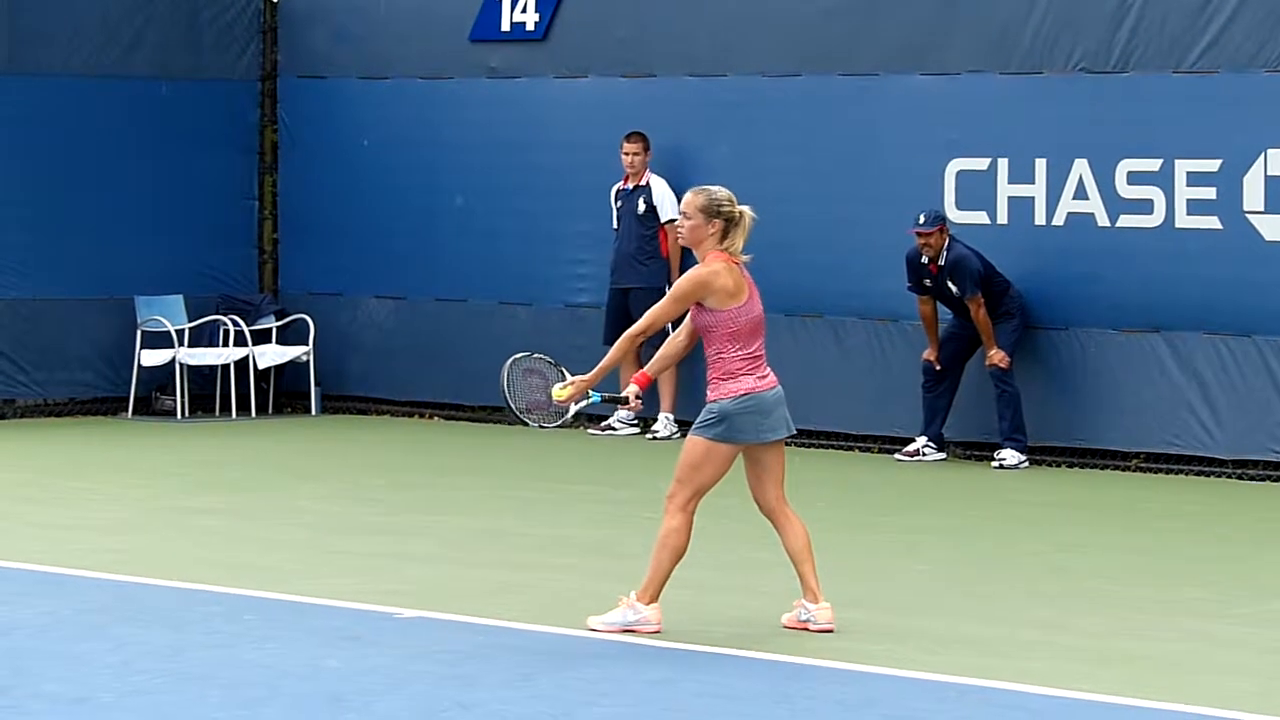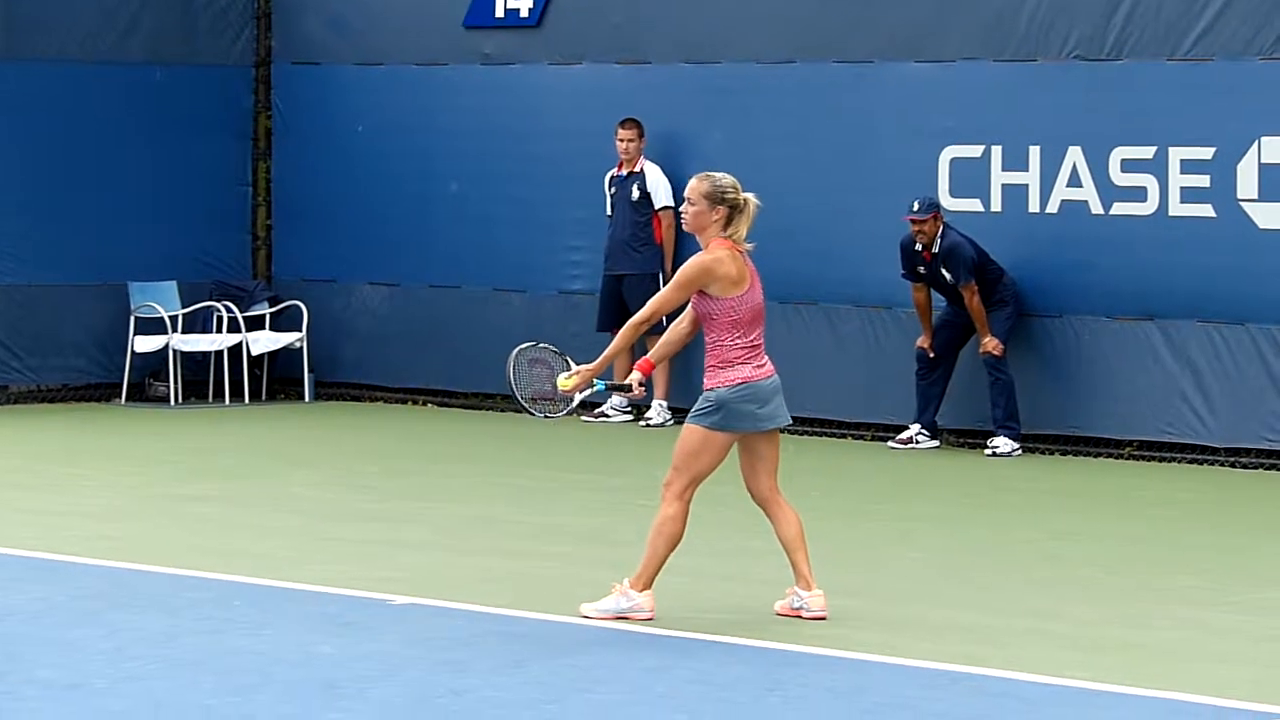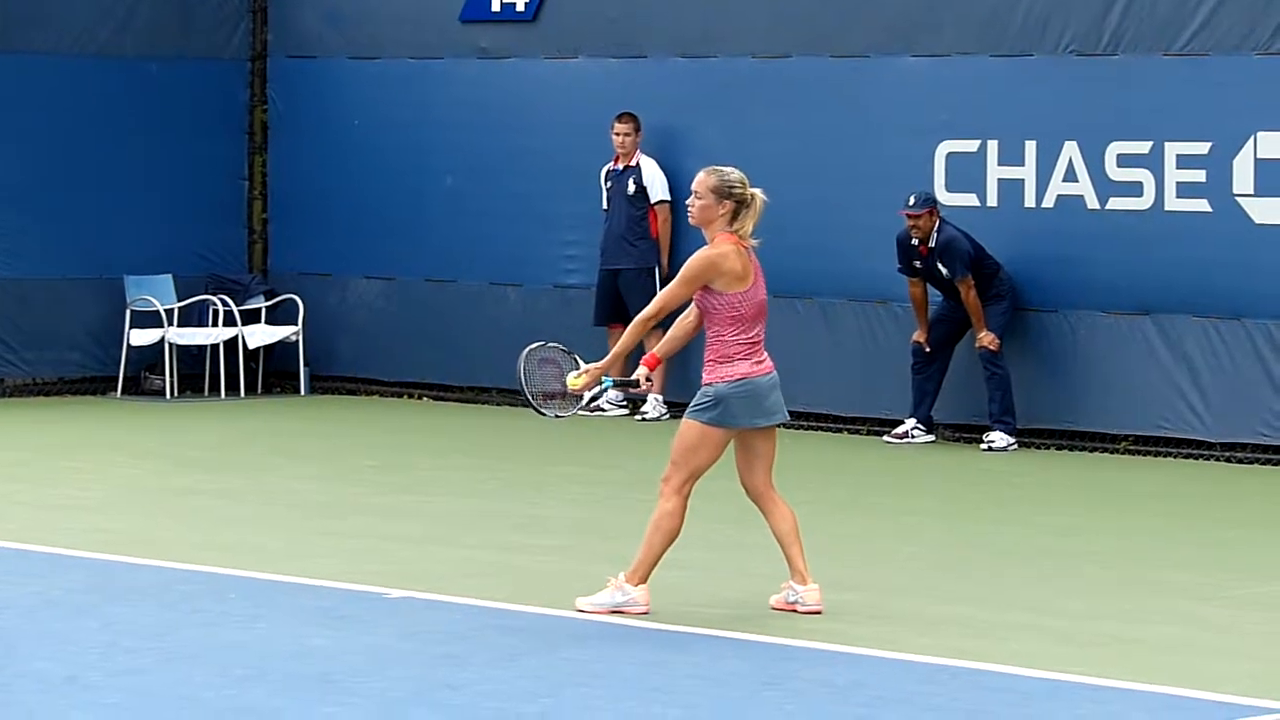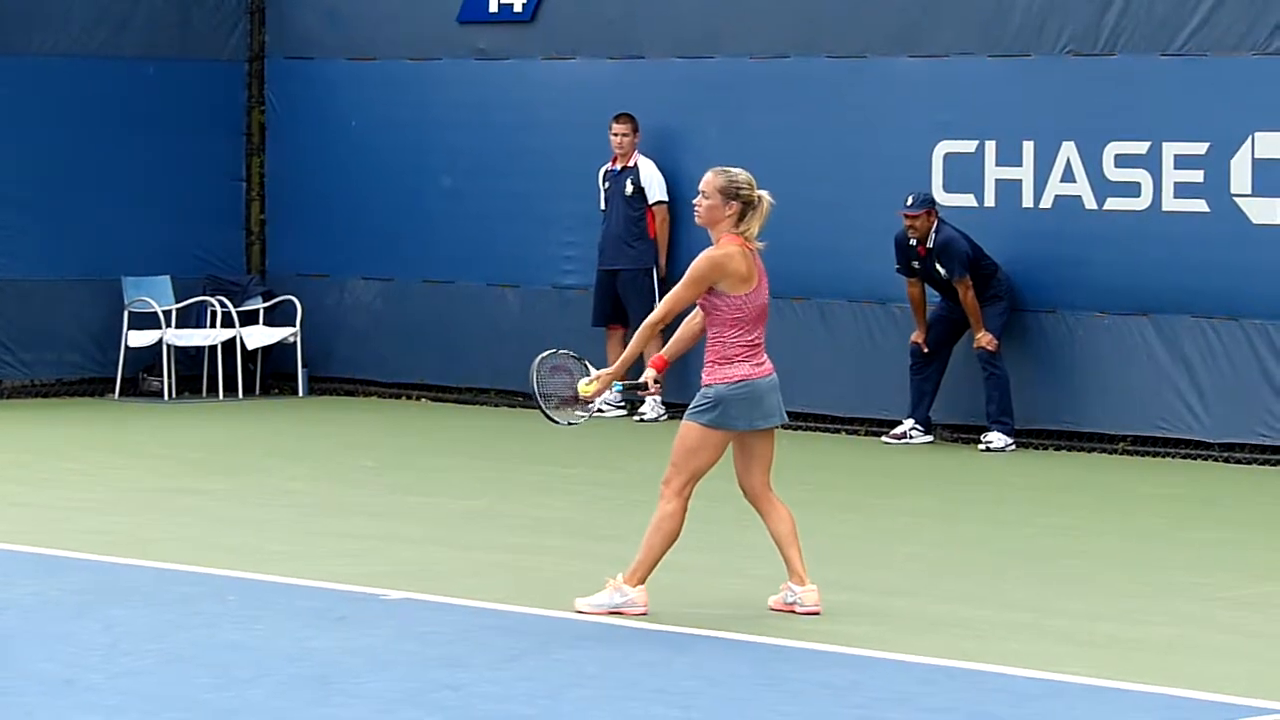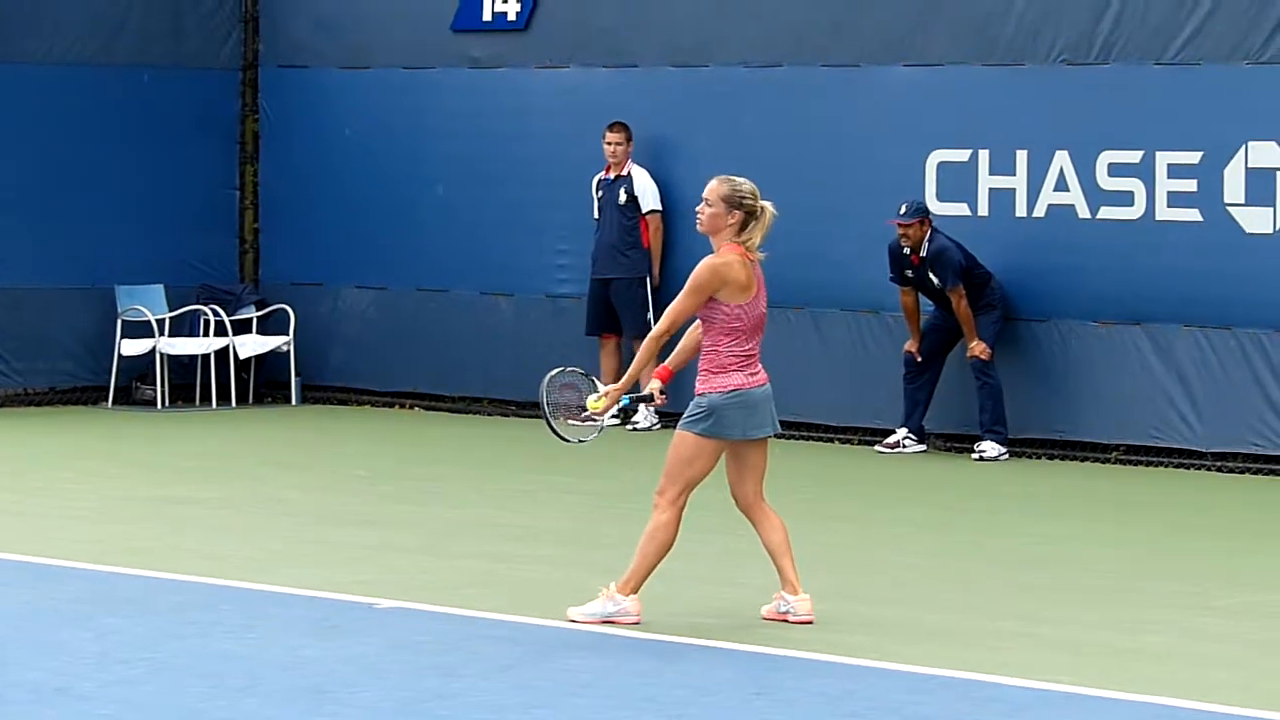
dt=0.5s
person 1, frame 1
left shoulder: (706, 275)
right shoulder: (729, 269)
left elbow: (639, 331)
right elbow: (684, 336)
left wrist: (591, 378)
right wrist: (641, 380)
left hip: (732, 404)
right hip: (764, 396)
left knee: (678, 502)
right knee: (775, 504)
left ankle: (643, 606)
right ankle: (815, 605)
person 1, frame 2
left shoulder: (708, 262)
right shoulder: (733, 255)
left elbow: (643, 318)
right elbow: (687, 323)
left wrist: (596, 368)
right wrist: (644, 367)
left hip: (729, 392)
right hip: (761, 385)
left knee: (675, 491)
right knee: (767, 493)
left ankle: (636, 593)
right ankle: (808, 592)
person 1, frame 3
left shoulder: (714, 256)
right shoulder: (740, 251)
left elbow: (650, 315)
right elbow: (693, 317)
left wrist: (605, 365)
right wrist: (650, 362)
left hip: (728, 388)
right hip: (760, 382)
left knee: (673, 486)
right knee: (761, 489)
left ankle: (631, 588)
right ankle: (803, 587)
person 1, frame 4
left shoulder: (718, 257)
right shoulder: (745, 252)
left elbow: (657, 318)
right elbow: (699, 318)
left wrist: (616, 370)
right wrist: (658, 364)
left hip: (727, 389)
right hip: (759, 383)
left knee: (673, 489)
right knee: (759, 491)
left ankle: (629, 588)
right ankle: (802, 587)
person 1, frame 5
left shoulder: (718, 265)
right shoulder: (745, 261)
left elbow: (661, 330)
left wrist: (624, 384)
right wrist: (663, 375)
left hip: (721, 398)
right hip: (753, 393)
left knee: (668, 499)
right knee: (751, 500)
left ankle: (622, 598)
right ankle: (794, 597)
person 2, frame 1
left shoulder: (658, 188)
right shoulder: (617, 191)
left elbow: (673, 236)
left wrist: (673, 280)
right wrist: (620, 270)
left hip: (651, 282)
right hip: (620, 281)
left knee: (660, 347)
left ankle: (666, 419)
right ankle: (626, 416)
person 2, frame 2
left shoulder: (652, 174)
right shoulder: (611, 178)
left elbow: (668, 222)
left wrist: (667, 266)
right wrist: (614, 257)
left hip: (645, 270)
right hip: (614, 268)
left knee: (653, 334)
right knee: (619, 333)
left ankle: (660, 406)
right ankle: (619, 403)
person 2, frame 3
left shoulder: (648, 168)
right shoulder: (607, 172)
left elbow: (664, 216)
left wrist: (663, 260)
right wrist: (610, 250)
left hip: (641, 264)
right hip: (610, 262)
left knee: (650, 328)
right knee: (615, 327)
left ankle: (656, 400)
right ankle: (615, 397)
person 2, frame 4
left shoulder: (647, 169)
right shoulder: (605, 172)
left elbow: (662, 217)
left wrist: (661, 261)
right wrist: (608, 251)
left hip: (639, 265)
right hip: (608, 263)
right knee: (613, 328)
left ankle: (654, 400)
right ankle: (612, 397)
person 2, frame 5
left shoulder: (640, 178)
right shoulder: (598, 181)
left elbow: (655, 226)
left wrist: (655, 270)
right wrist: (600, 260)
left hip: (632, 273)
right hip: (601, 272)
left knee: (641, 338)
right knee: (607, 337)
left ankle: (648, 409)
person 3, frame 1
left shoulder: (961, 259)
right shoulder: (915, 258)
left elbow: (978, 307)
right elbow: (926, 303)
left wrist: (991, 350)
right wrist: (933, 346)
left hip: (1004, 312)
right hip: (964, 317)
left knee: (998, 369)
right knee: (934, 367)
left ankle: (1014, 449)
right ankle: (930, 442)
person 3, frame 2
left shoulder: (955, 246)
right shoulder: (909, 245)
left elbow: (971, 294)
right elbow: (920, 290)
left wrist: (985, 336)
right wrist: (927, 334)
left hip: (997, 299)
right hip: (958, 304)
left knee: (992, 356)
right knee: (927, 355)
left ankle: (1007, 436)
right ankle: (924, 430)
person 3, frame 3
left shoulder: (951, 241)
right shoulder: (905, 240)
left elbow: (968, 289)
right elbow: (916, 285)
left wrist: (981, 332)
right wrist: (923, 329)
left hip: (993, 294)
right hip: (954, 299)
left knee: (988, 351)
right knee: (923, 349)
left ankle: (1003, 431)
right ankle: (919, 424)
person 3, frame 4
left shoulder: (949, 241)
right shoulder: (903, 241)
left elbow: (966, 289)
right elbow: (914, 285)
left wrist: (979, 332)
right wrist: (921, 329)
left hip: (991, 294)
right hip: (952, 299)
left knee: (987, 352)
right knee: (921, 350)
left ankle: (1001, 432)
right ankle: (918, 425)
person 3, frame 5
left shoulder: (942, 250)
right shoulder: (897, 250)
left elbow: (959, 298)
right elbow: (908, 294)
left wrist: (972, 341)
right wrist: (915, 338)
left hip: (984, 304)
right hip: (946, 308)
left knee: (980, 361)
right knee: (915, 359)
left ankle: (994, 441)
right ankle: (911, 434)
